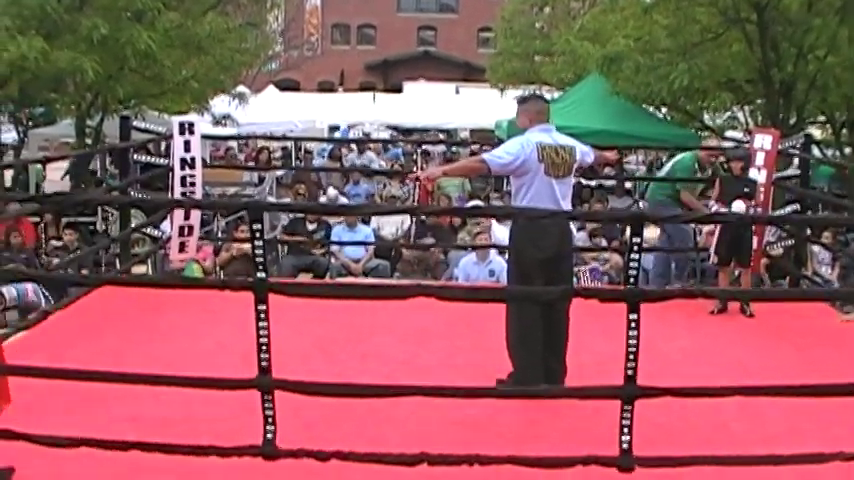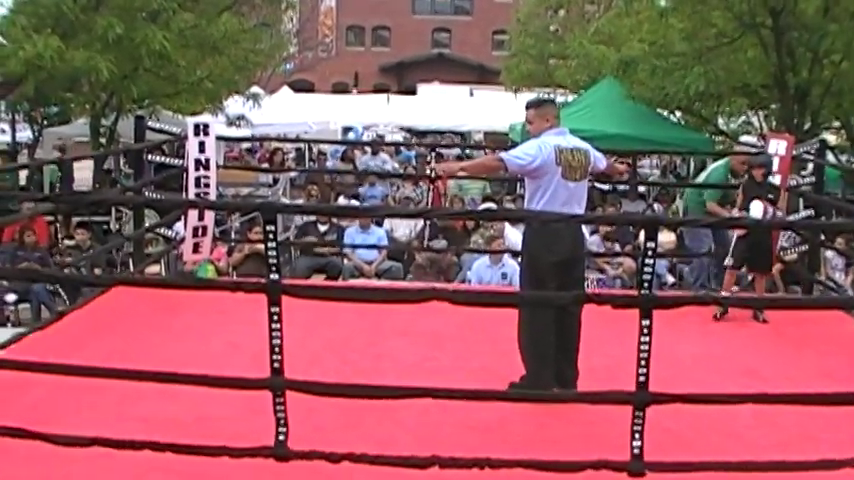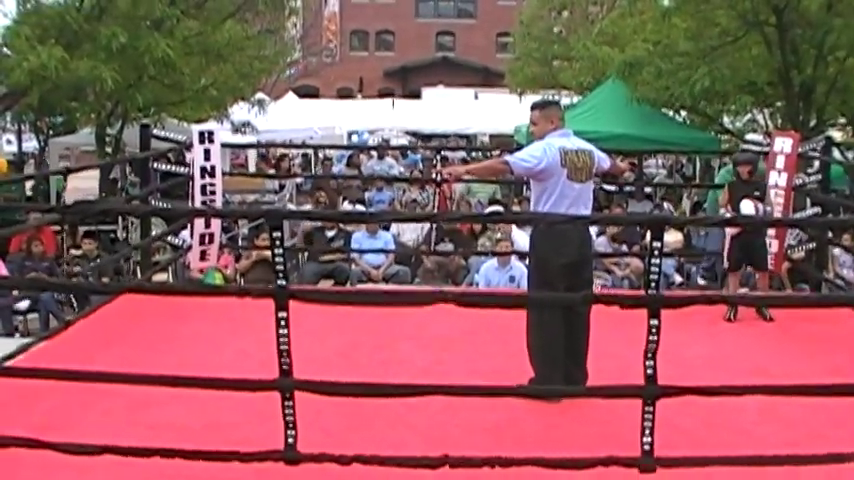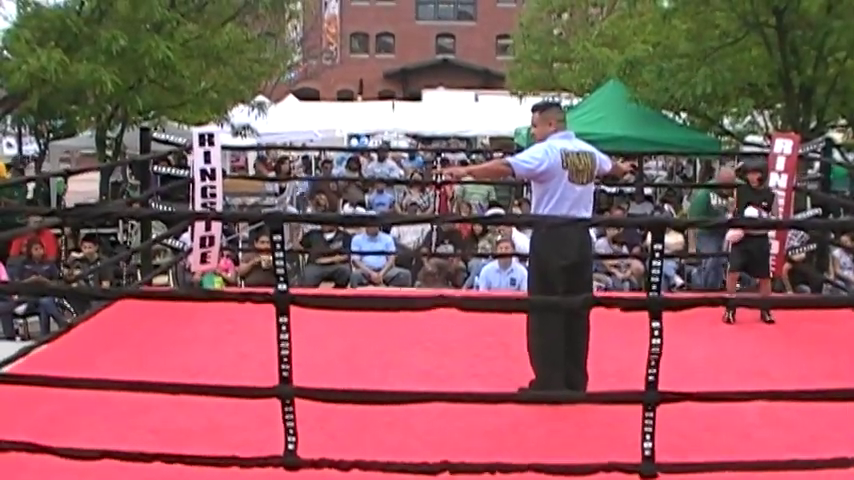
dt=0.5s
person 1, frame 1
left shoulder: (523, 145)
right shoulder: (570, 146)
left elbow: (481, 164)
right elbow: (592, 154)
left wrist: (441, 171)
right wrist: (608, 157)
left hip: (530, 229)
right hip: (560, 229)
left knee: (524, 303)
right knee: (557, 301)
left ankle: (527, 376)
right ankle: (554, 373)
person 1, frame 2
left shoulder: (539, 147)
right shoulder: (584, 149)
left elbow: (498, 163)
right elbow: (604, 164)
left wrist: (458, 167)
right wrist: (619, 170)
left hip: (544, 233)
right hip: (573, 233)
left knee: (537, 308)
right knee: (568, 305)
left ankle: (539, 381)
right ankle: (565, 377)
person 1, frame 3
left shoulder: (544, 150)
right shoulder: (588, 150)
left elbow: (504, 165)
right elbow: (610, 164)
left wrist: (465, 170)
right wrist: (622, 168)
left hip: (551, 235)
right hip: (580, 235)
left knee: (545, 310)
right knee: (577, 307)
left ankle: (548, 382)
right ankle: (574, 378)
person 1, frame 4
left shoulder: (546, 151)
right shoulder: (589, 152)
left elbow: (506, 167)
right elbow: (611, 165)
left wrist: (467, 170)
right wrist: (624, 169)
left hip: (551, 237)
right hip: (580, 236)
left knee: (545, 311)
right knee: (577, 309)
left ankle: (549, 385)
right ankle: (575, 382)
person 2, frame 1
left shoulder: (752, 184)
right shoulder: (722, 180)
right elbow: (713, 201)
left hip: (744, 229)
right hip: (725, 227)
left knee: (745, 267)
right knee: (723, 266)
left ankle: (744, 303)
right ankle: (722, 301)
person 2, frame 2
left shoulder: (776, 190)
right shoulder: (745, 186)
right elbow: (737, 208)
left wrist: (769, 210)
right wrist: (738, 216)
left hip: (764, 235)
right hip: (744, 233)
left knee: (761, 273)
right knee: (731, 268)
left ankle: (758, 309)
right ankle: (723, 305)
person 2, frame 3
left shoulder: (762, 186)
right shoulder: (730, 186)
right elbow: (722, 207)
left wrist: (760, 208)
right wrist: (728, 216)
left hip: (756, 233)
right hip: (736, 233)
left knee: (763, 271)
right knee: (733, 270)
left ankle: (762, 305)
right ankle: (732, 306)
person 2, frame 4
left shoulder: (770, 195)
right shoulder: (739, 191)
right elbow: (733, 212)
left wrist: (763, 216)
right wrist: (733, 227)
left hip: (761, 239)
right hip: (742, 238)
left knee: (764, 276)
right knee: (733, 272)
left ankle: (765, 310)
right ankle: (731, 309)
person 3, frame 1
left shoulder: (709, 167)
right shoulder: (687, 163)
right elbow: (685, 195)
right wrist: (706, 213)
left hip: (672, 201)
right hip: (661, 199)
left knee: (667, 241)
right knee: (684, 237)
left ankle: (657, 284)
right ankle: (679, 281)
person 3, frame 2
left shoulder: (742, 170)
right shoulder: (720, 173)
right elbow: (710, 205)
right wrist: (730, 217)
left hip: (718, 206)
right hip: (698, 205)
left knee: (724, 244)
right knee: (704, 247)
left ankle: (719, 281)
right ankle: (700, 288)
person 3, frame 3
left shoulder: (758, 175)
right shoulder: (727, 174)
right elbow: (723, 200)
right wrist: (730, 215)
left hip: (741, 210)
right hip: (718, 208)
left knee: (739, 246)
right knee: (716, 244)
left ankle: (733, 283)
right ankle: (704, 273)
person 3, frame 4
right shoulder: (705, 192)
right elbow: (693, 219)
right wrist: (692, 246)
right hip: (708, 231)
right knee: (711, 262)
right ankle: (704, 291)
